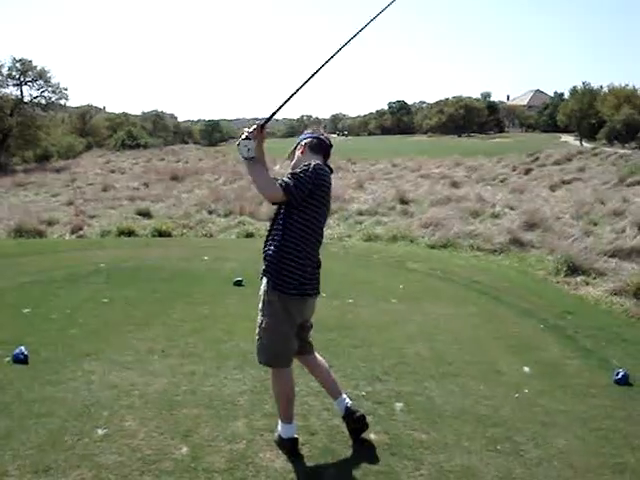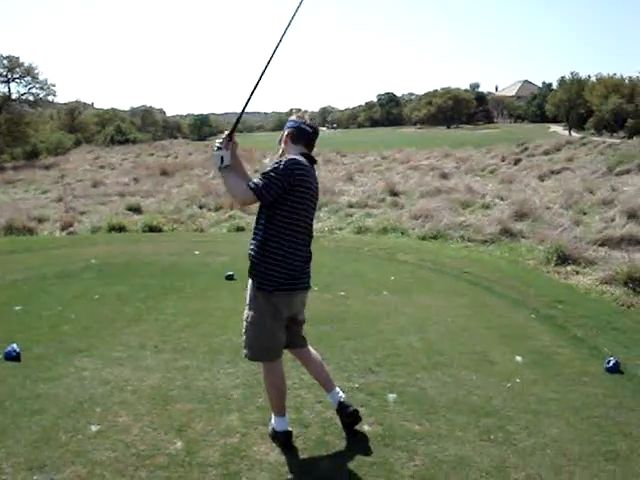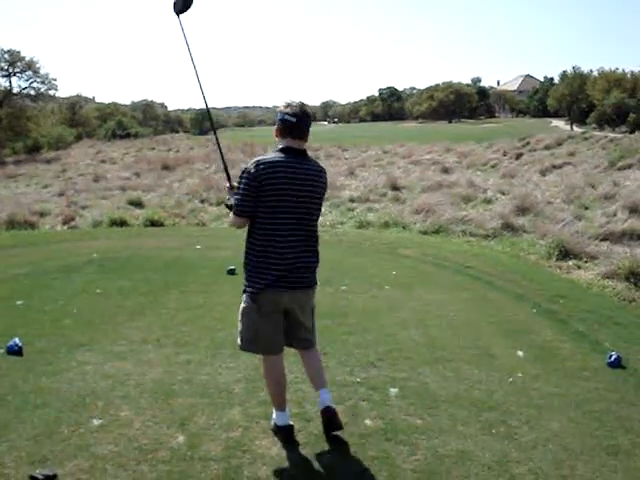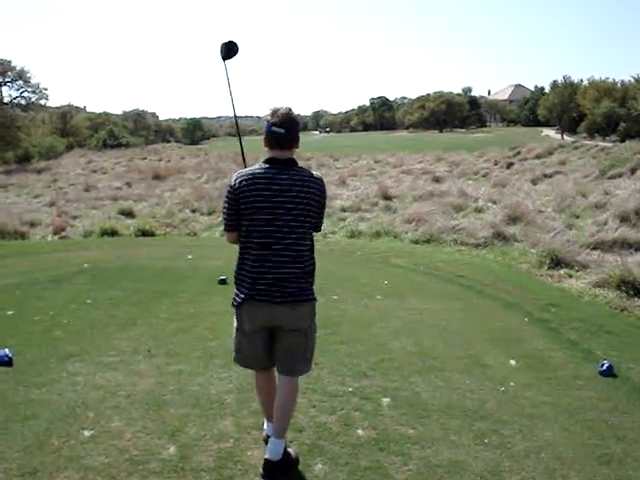
dt=0.4s
person 1, frame 1
left shoulder: (314, 169)
right shoulder: (316, 181)
left elbow: (273, 193)
right elbow: (276, 187)
left wrist: (253, 158)
right wrist: (258, 152)
left hip: (284, 284)
right hip: (304, 285)
left knee: (280, 362)
right knee: (303, 351)
left ankle: (287, 435)
right ankle: (348, 410)
person 1, frame 2
left shoulder: (290, 166)
right shoulder: (306, 172)
left elbow: (244, 196)
right elbow: (257, 190)
left wrist: (225, 165)
right wrist: (235, 160)
left hip: (270, 280)
right hip: (296, 281)
left knee: (270, 357)
right knee: (298, 345)
left ankle: (280, 428)
right ankle: (341, 402)
person 1, frame 3
left shoulder: (259, 168)
right shoulder: (318, 173)
left elbow: (238, 221)
left wrist: (235, 197)
left hip: (264, 278)
right hip: (303, 278)
left knee: (271, 352)
right knee: (306, 343)
left ankle: (282, 422)
right ankle: (326, 405)
person 1, frame 4
left shoulder: (241, 181)
right shoulder: (315, 184)
left elbow: (232, 236)
left hip: (253, 292)
right hip: (297, 294)
left knee: (262, 368)
right knee: (290, 374)
left ankle: (271, 430)
